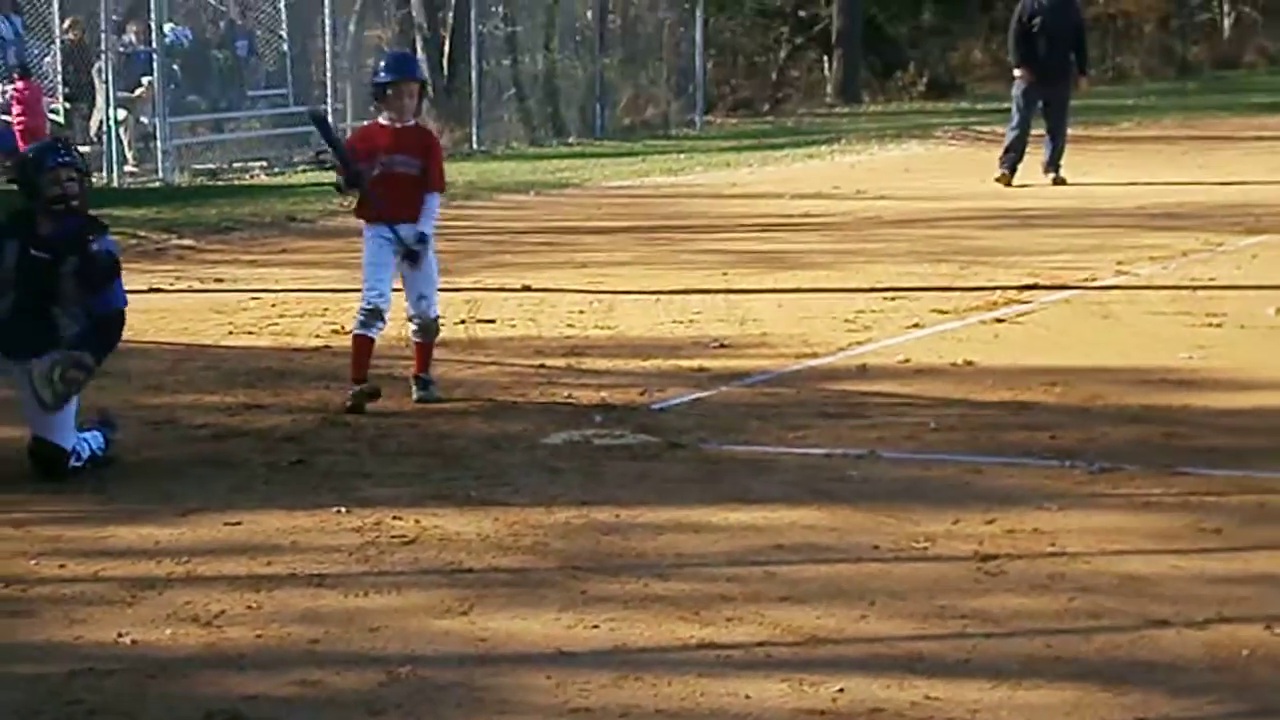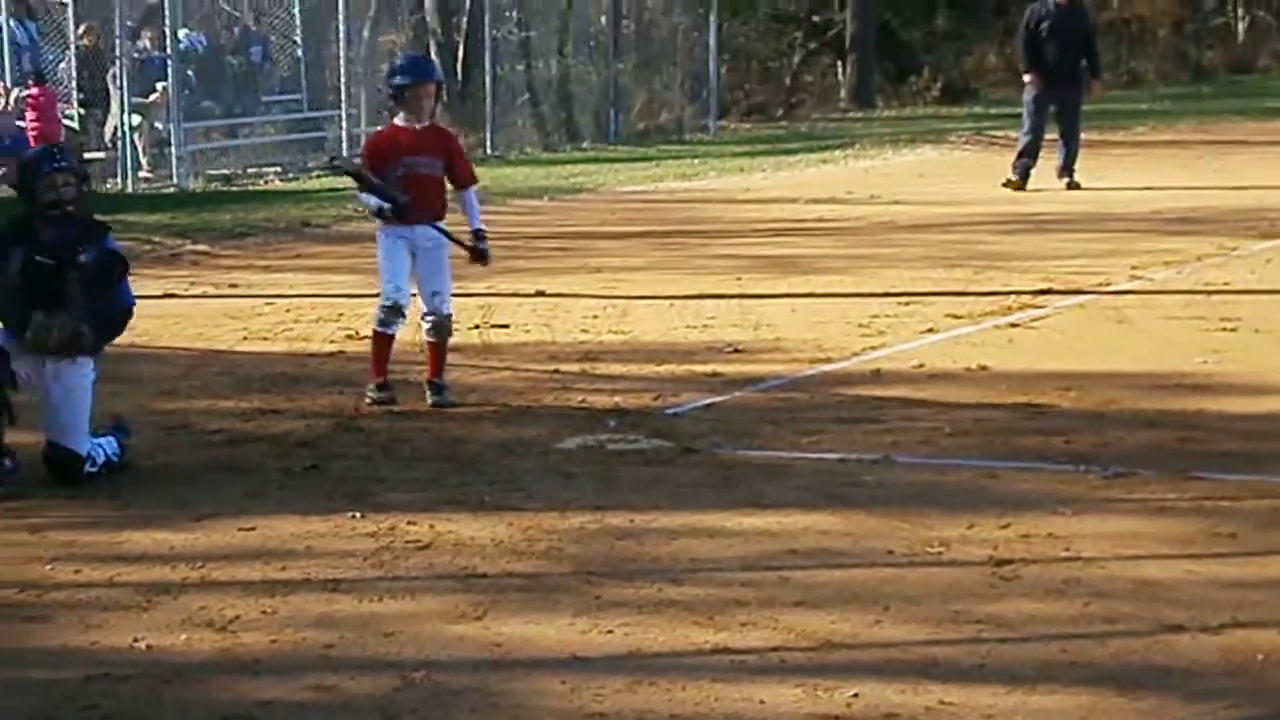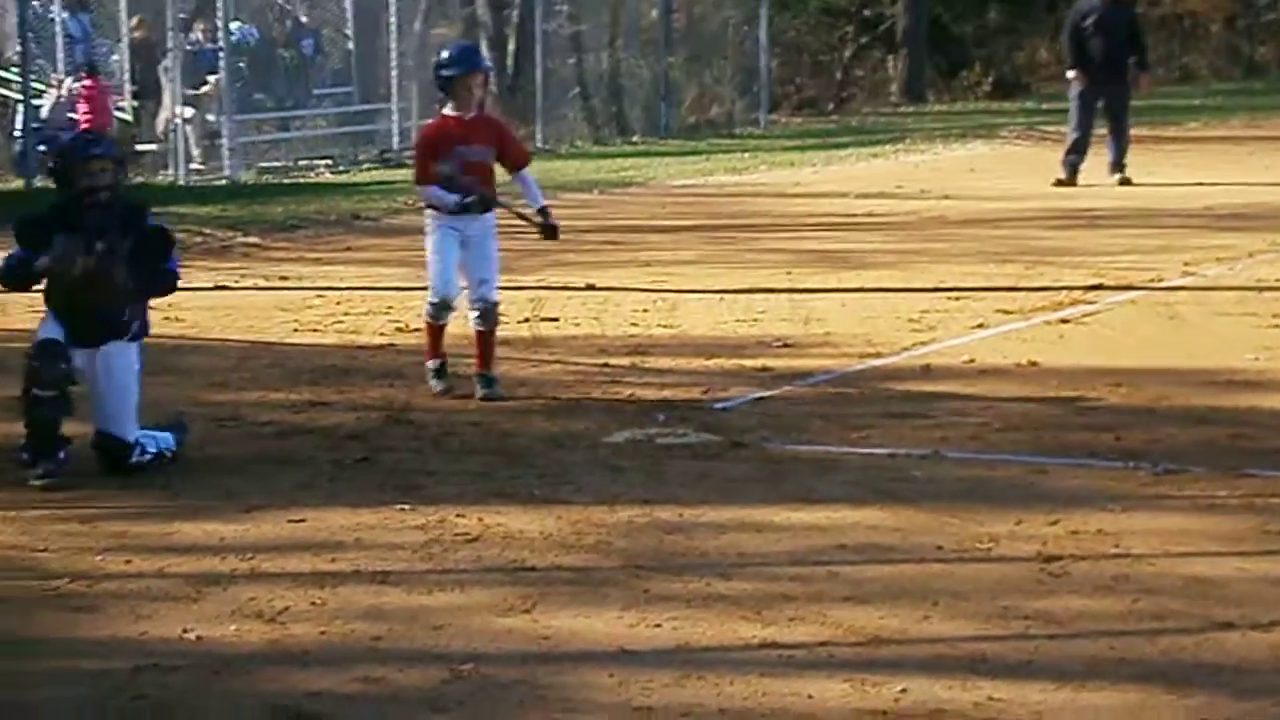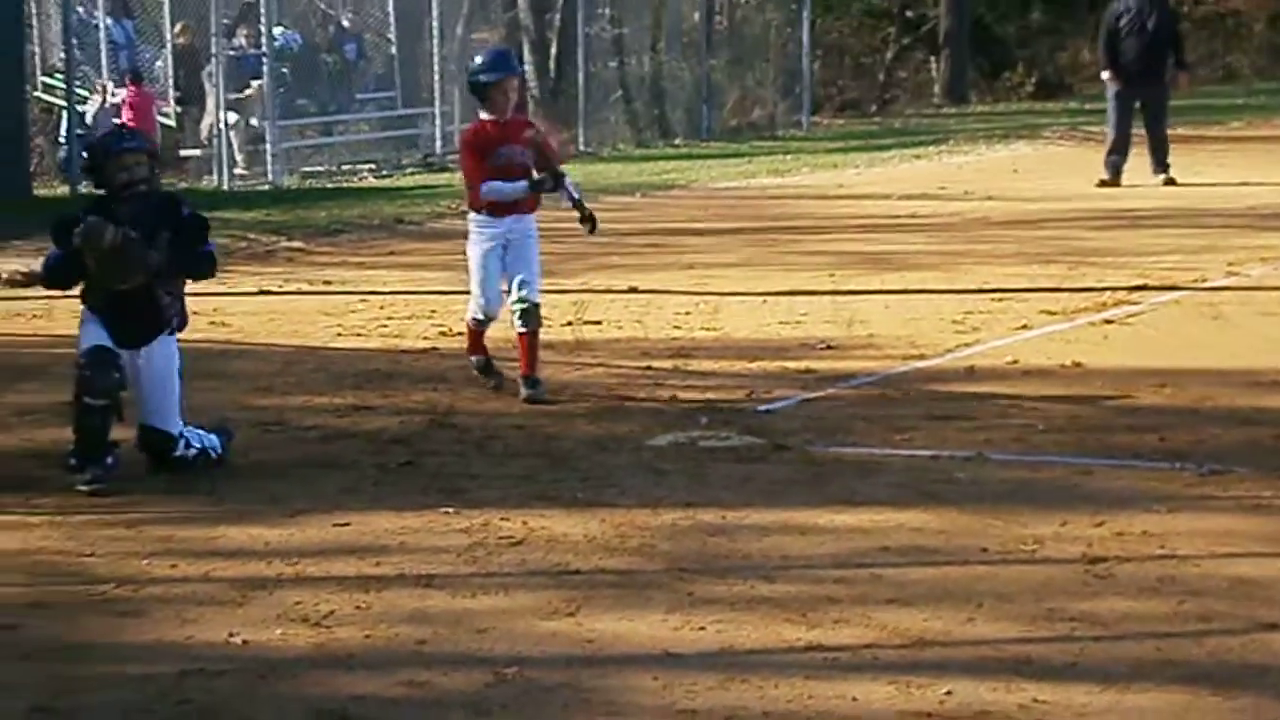
dt=0.1s
person 1, frame 1
left shoulder: (426, 140)
right shoulder: (363, 137)
left elbow: (434, 195)
right elbow: (345, 185)
left wrist: (420, 237)
right wrist: (350, 179)
left hip: (415, 233)
right hip: (378, 233)
left knee: (425, 310)
right knee: (373, 304)
left ankle: (422, 376)
right ankle: (359, 385)
person 1, frame 2
left shoulder: (443, 140)
right shoulder: (380, 141)
left elbow: (466, 187)
right elbow: (363, 192)
left wrist: (477, 232)
right wrist: (384, 208)
left hip: (432, 232)
right hip: (393, 232)
left knee: (438, 309)
right knee: (392, 301)
left ankle: (435, 382)
right ankle: (378, 382)
person 1, frame 3
left shoulder: (493, 128)
right shoulder: (433, 132)
left elbow: (520, 168)
right elbow: (424, 188)
left wrist: (541, 210)
right wrist: (460, 202)
left hip: (482, 222)
right hip: (445, 222)
left knee: (484, 298)
right knee: (442, 294)
left ankle: (484, 373)
right ankle: (436, 363)
person 1, frame 4
left shoulder: (526, 129)
right shoulder: (474, 136)
left elbow: (547, 170)
right elbow: (483, 189)
right wrist: (534, 185)
left hip: (522, 224)
right hip: (486, 226)
left knee: (525, 300)
right knee: (486, 302)
left ankle: (529, 378)
right ankle: (477, 353)
person 2, frame 1
left shoulder: (92, 245)
left elbow: (111, 314)
left wrist: (88, 359)
left hip: (57, 355)
left knee: (54, 461)
left ankle: (98, 438)
person 2, frame 2
left shoulder: (97, 243)
left elbow: (119, 309)
left wrist: (87, 335)
left hip: (71, 354)
left knee: (69, 466)
left ankle: (109, 447)
person 2, frame 3
left shoulder: (137, 222)
right shoulder: (51, 224)
left elbow: (165, 277)
left wrist: (124, 282)
right wrist: (40, 265)
left hip: (114, 339)
right hip: (66, 324)
left knee: (118, 448)
right knee: (46, 362)
left ankle: (169, 440)
right ankle: (45, 454)
person 2, frame 4
left shoulder: (172, 214)
right shoulder: (88, 219)
left elbow: (203, 263)
right elbow: (59, 275)
left wrist: (157, 266)
right wrist: (76, 251)
left hip: (156, 332)
right hip: (104, 322)
left knee: (164, 443)
right knee: (97, 372)
left ankle: (213, 444)
right ankle: (92, 460)
